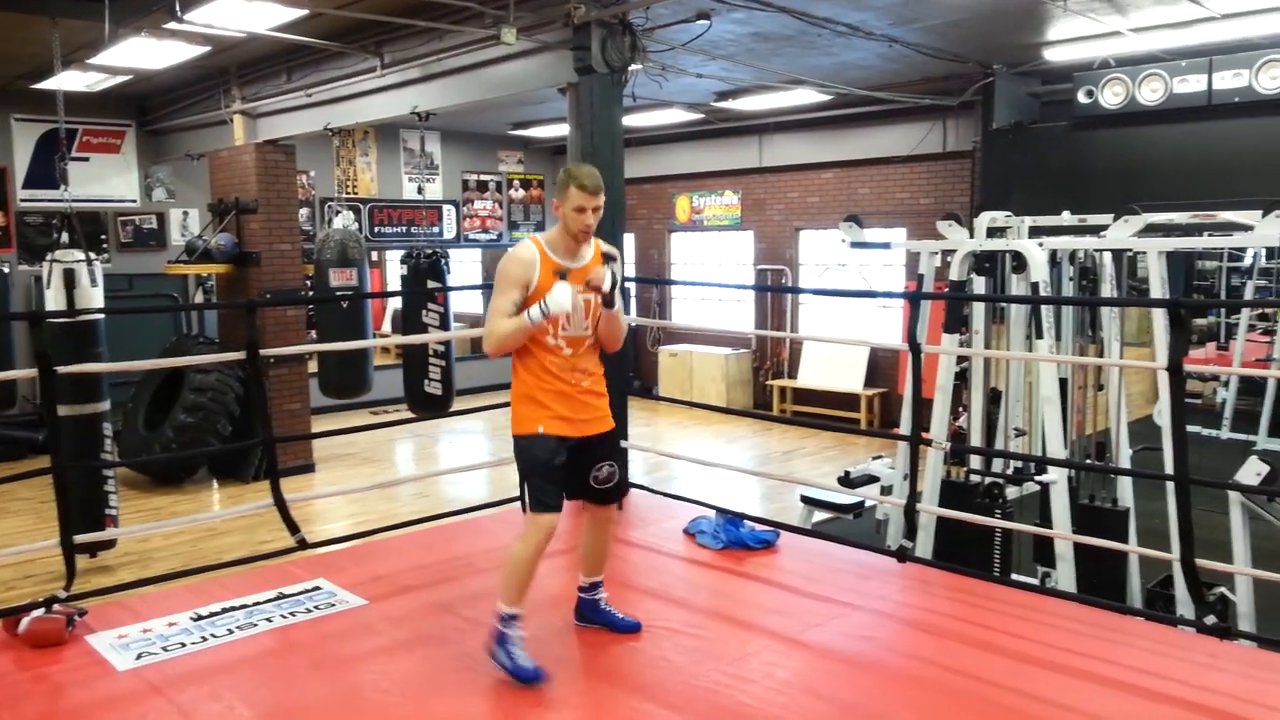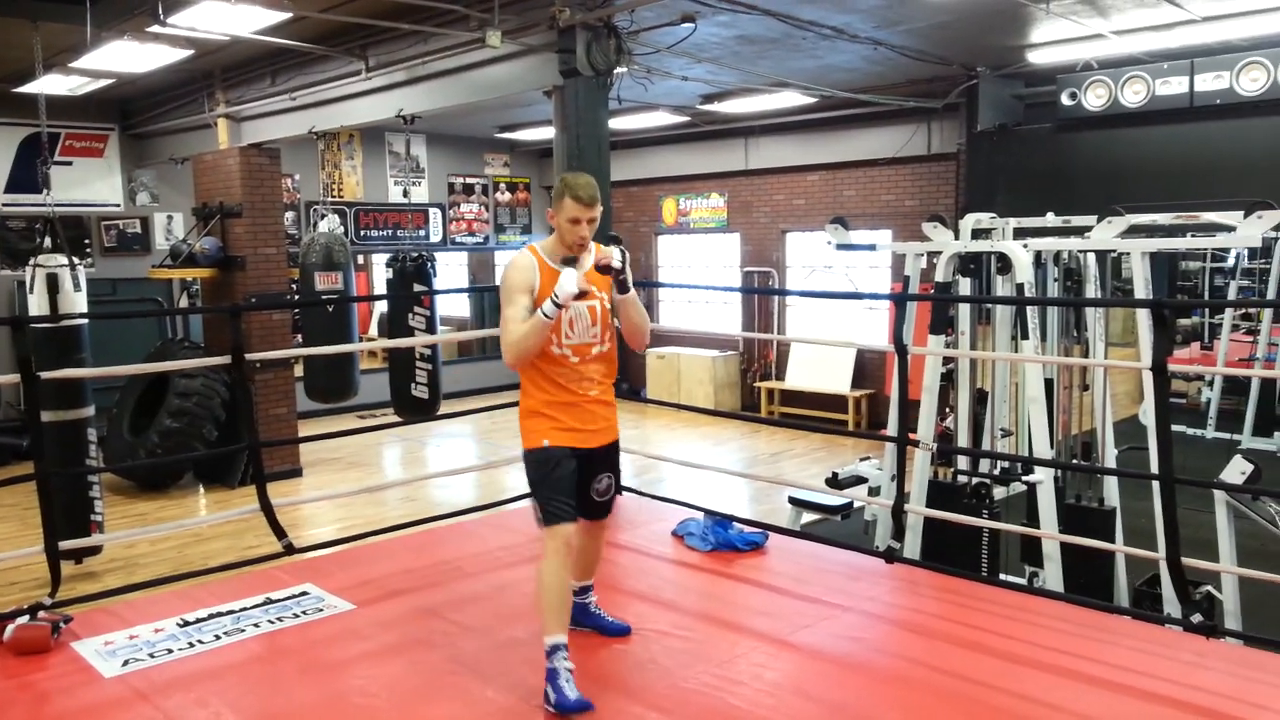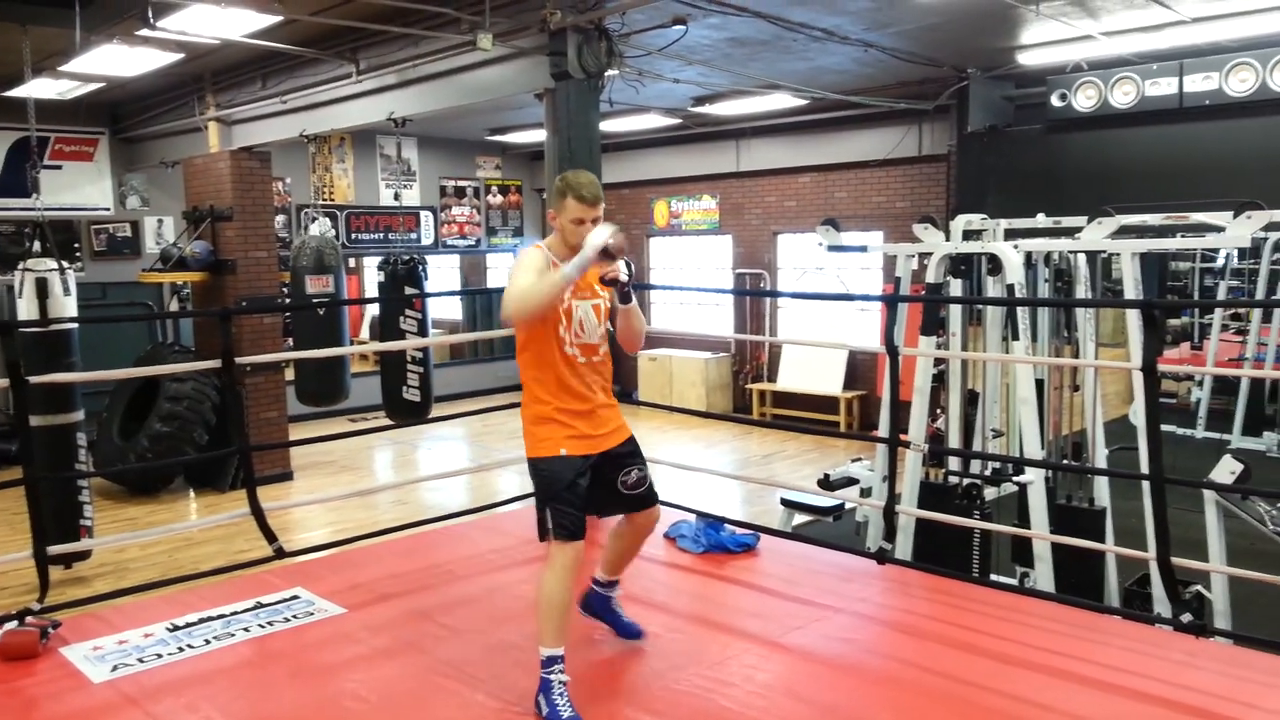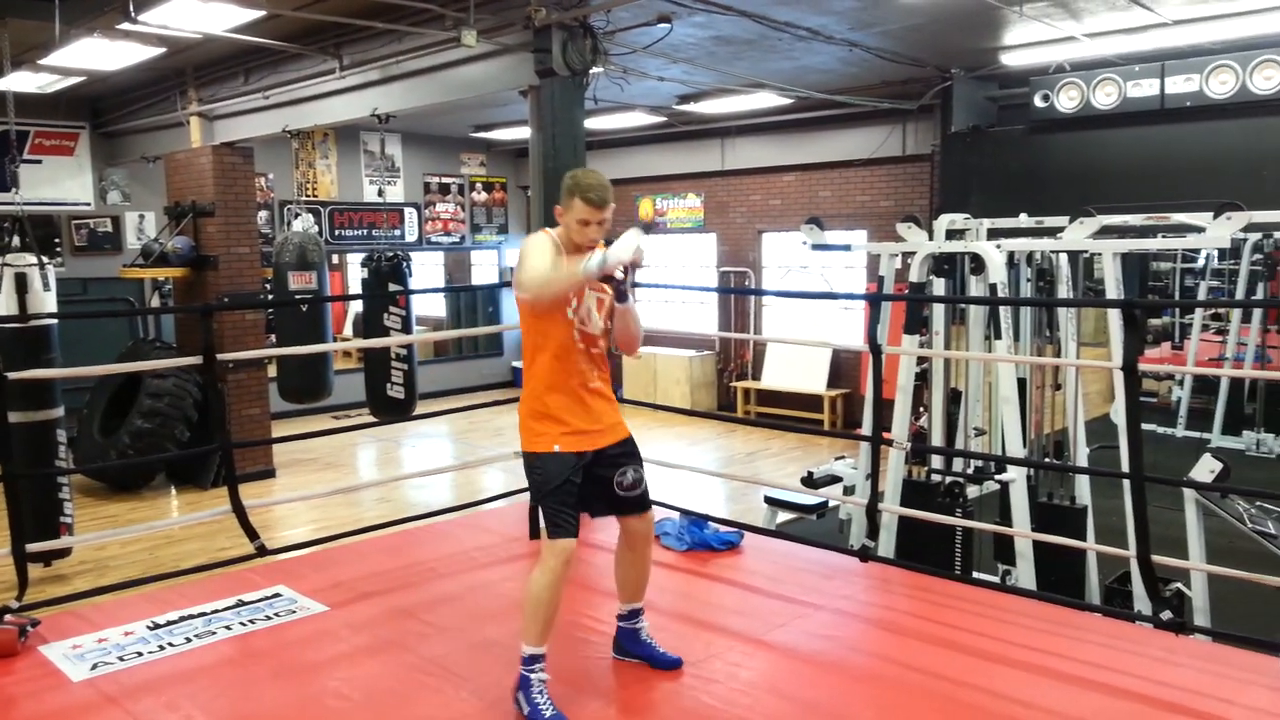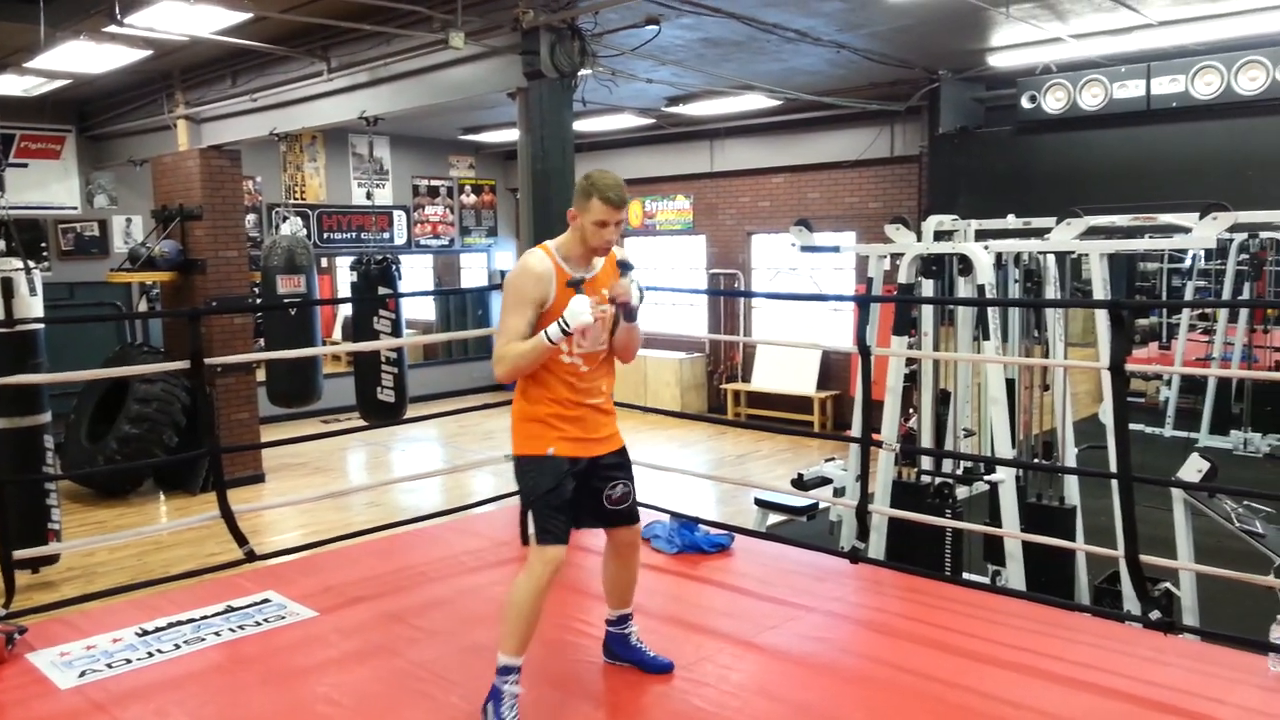
dt=0.2s
person 1, frame 1
left shoulder: (604, 259)
right shoulder: (523, 258)
left elbow: (614, 343)
right elbow: (492, 343)
left wrist: (607, 295)
right wrist: (544, 309)
left hip: (594, 412)
right hip: (540, 415)
left knee: (603, 508)
right knee: (543, 523)
left ankle: (590, 599)
right ankle: (506, 628)
person 1, frame 2
left shoulder: (607, 260)
right shoulder: (525, 268)
left elbow: (639, 340)
right elbow: (512, 355)
left wrist: (622, 284)
right wrist: (556, 300)
left hip: (599, 420)
right hip: (549, 426)
left knee: (595, 520)
right knee: (560, 535)
left ankle: (581, 603)
right ankle: (558, 668)
person 1, frame 3
left shoulder: (601, 261)
right shoulder: (532, 263)
left elbow: (634, 343)
right elbow: (519, 309)
left wrist: (621, 291)
right wrist: (584, 253)
left hip: (606, 420)
right hip: (557, 432)
left knee: (643, 514)
right knee: (565, 550)
left ankle: (601, 593)
person 1, frame 4
left shoulder: (611, 261)
right shoulder: (540, 246)
left elbow: (628, 344)
right elbow: (533, 288)
left wrist: (622, 288)
right wrist: (605, 258)
left hip: (603, 420)
right hip: (552, 428)
left knee: (639, 523)
right knee: (558, 549)
left ankle: (629, 631)
right ankle: (531, 674)
person 1, frame 5
left shoulder: (616, 264)
right shoulder: (535, 268)
left elbow: (626, 354)
right elbow: (503, 367)
left wrist: (630, 314)
right wrist: (564, 325)
left hip: (599, 431)
right hip: (545, 436)
left knee: (626, 532)
right knee: (546, 558)
left ankle: (619, 636)
